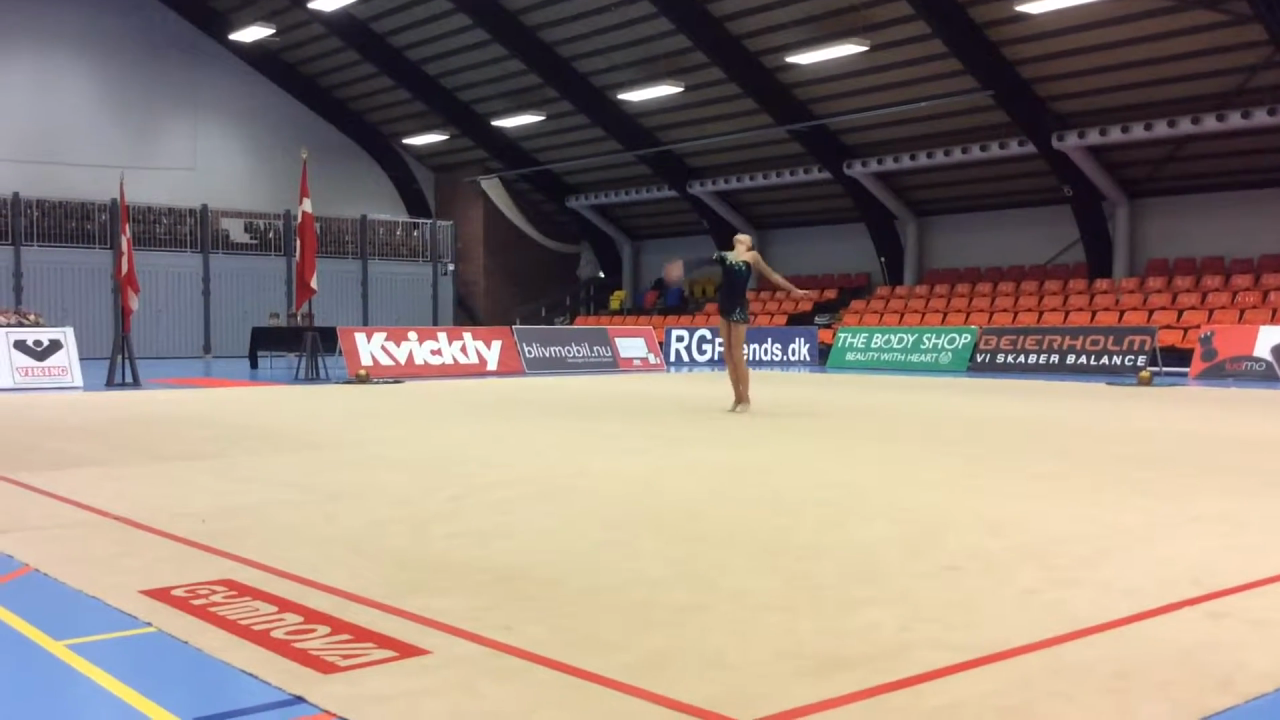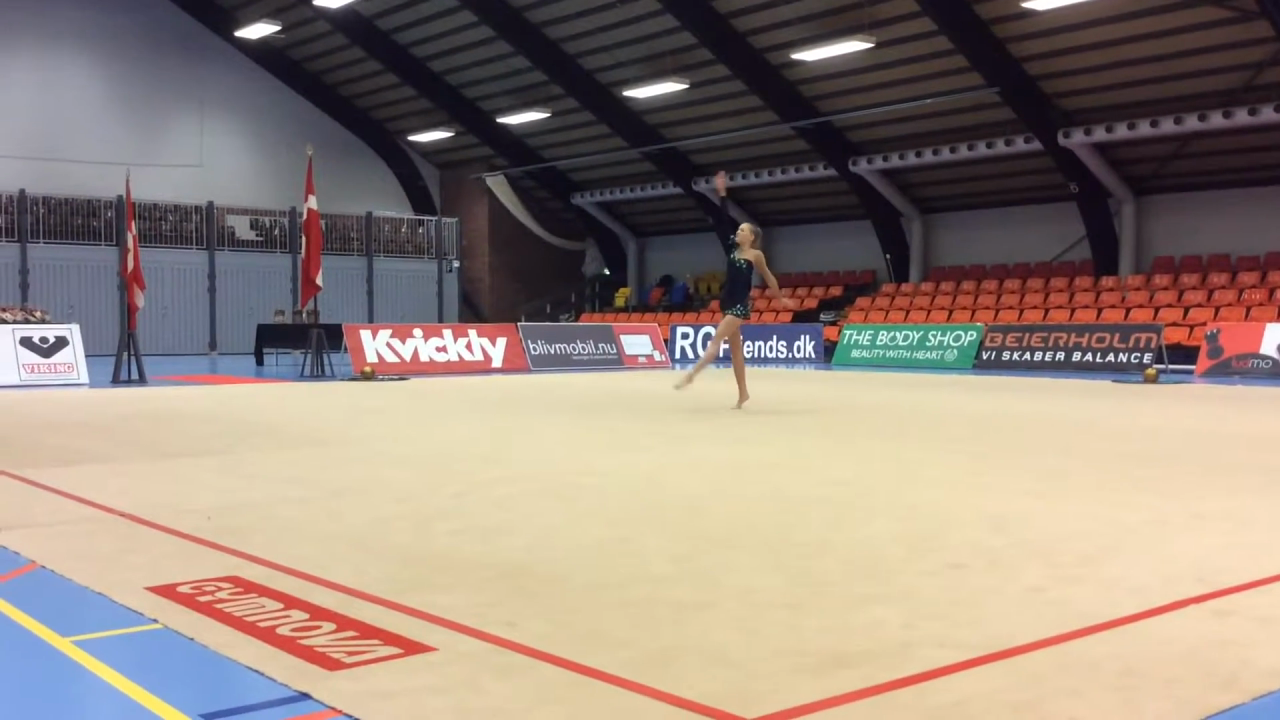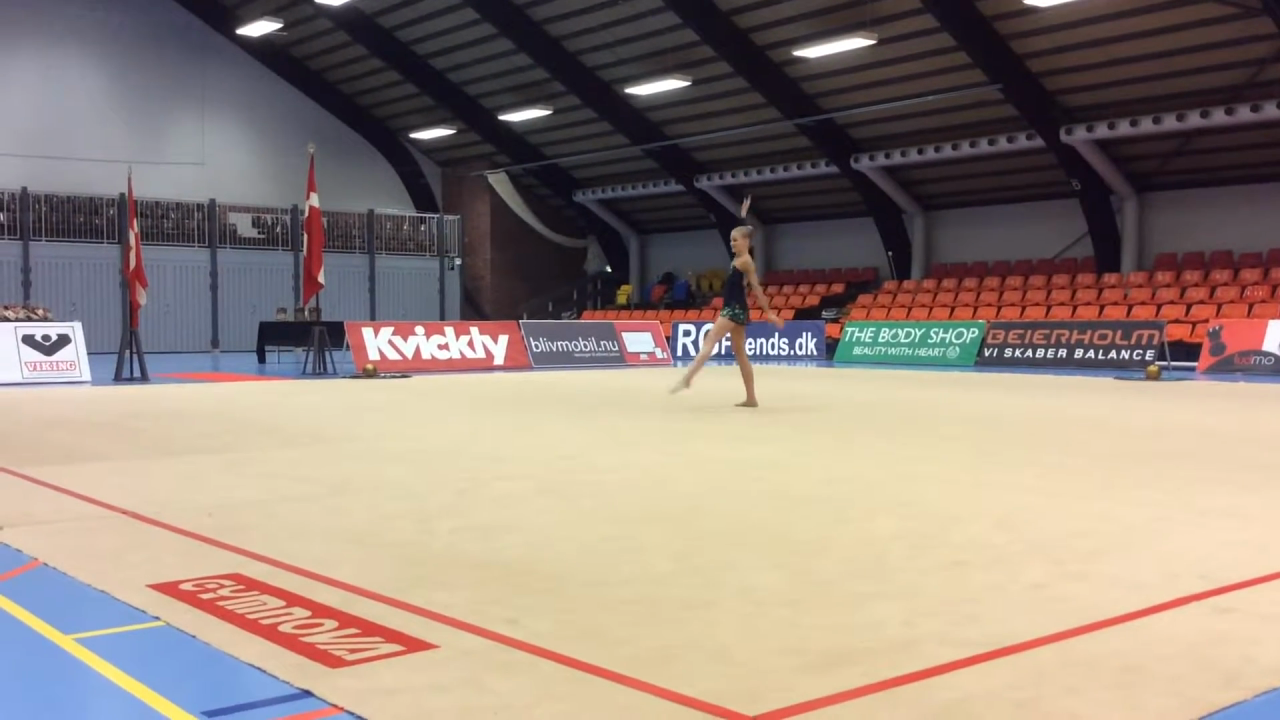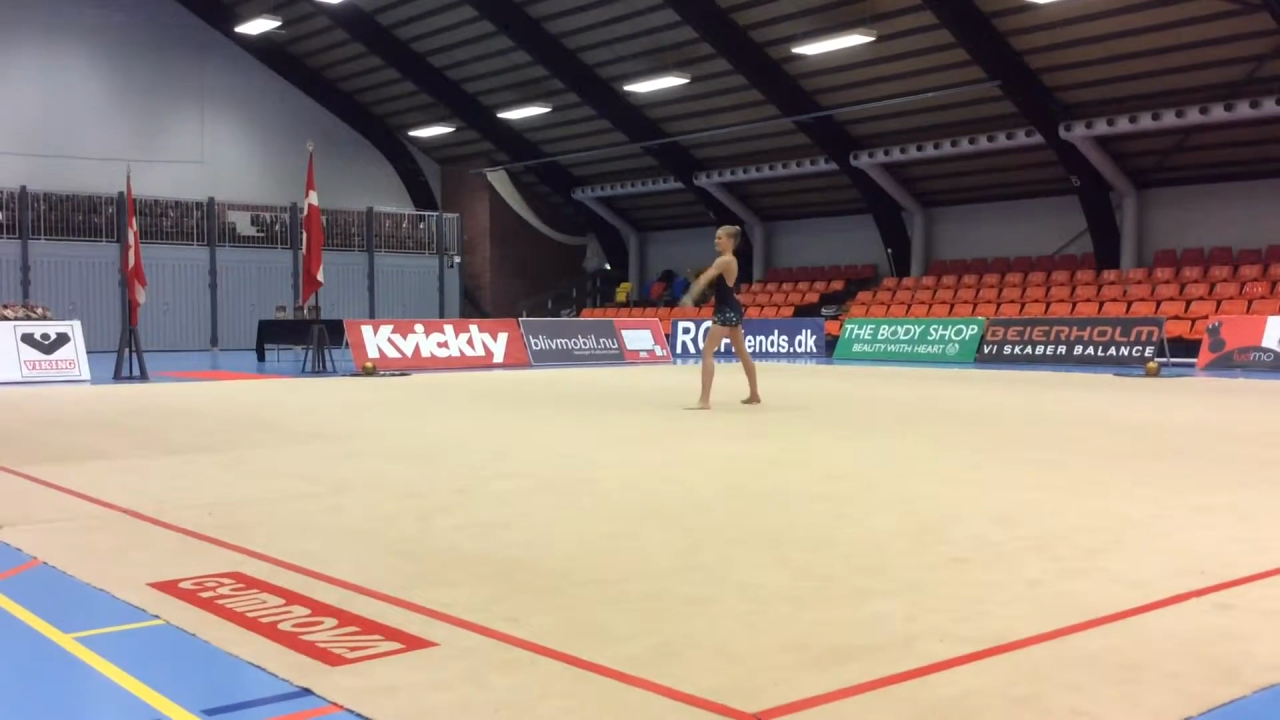
dt=0.3s
person 1, frame 1
left shoulder: (753, 257)
right shoulder: (725, 256)
left elbow: (771, 275)
right elbow: (705, 261)
left wrist: (794, 289)
right wrist: (682, 267)
left hip: (739, 309)
right hip: (724, 308)
left knee: (737, 355)
right knee: (728, 355)
left ankle: (745, 399)
right ankle: (737, 398)
person 1, frame 2
left shoulder: (756, 255)
right shoulder: (732, 246)
left elbow: (768, 278)
right elbow: (724, 219)
left wrist: (781, 298)
right wrist: (722, 192)
left hip: (739, 305)
right hip: (728, 302)
left knee: (716, 339)
right knee: (735, 351)
left ankle: (692, 375)
right ankle: (742, 393)
person 1, frame 3
left shoulder: (746, 260)
right shoulder: (740, 259)
left elbow: (756, 287)
left wrist: (768, 311)
right wrist: (743, 215)
left hip: (735, 309)
right hip: (735, 309)
left knee: (709, 342)
right knee: (740, 354)
left ankle: (686, 379)
right ankle: (751, 398)
person 1, frame 4
left shoulder: (723, 261)
right shoulder: (731, 260)
left elbow: (706, 277)
left wrist: (690, 296)
left hip: (726, 311)
right hip: (732, 310)
left knee: (707, 352)
right knee: (742, 352)
left ankle: (704, 400)
right ankle: (754, 394)
